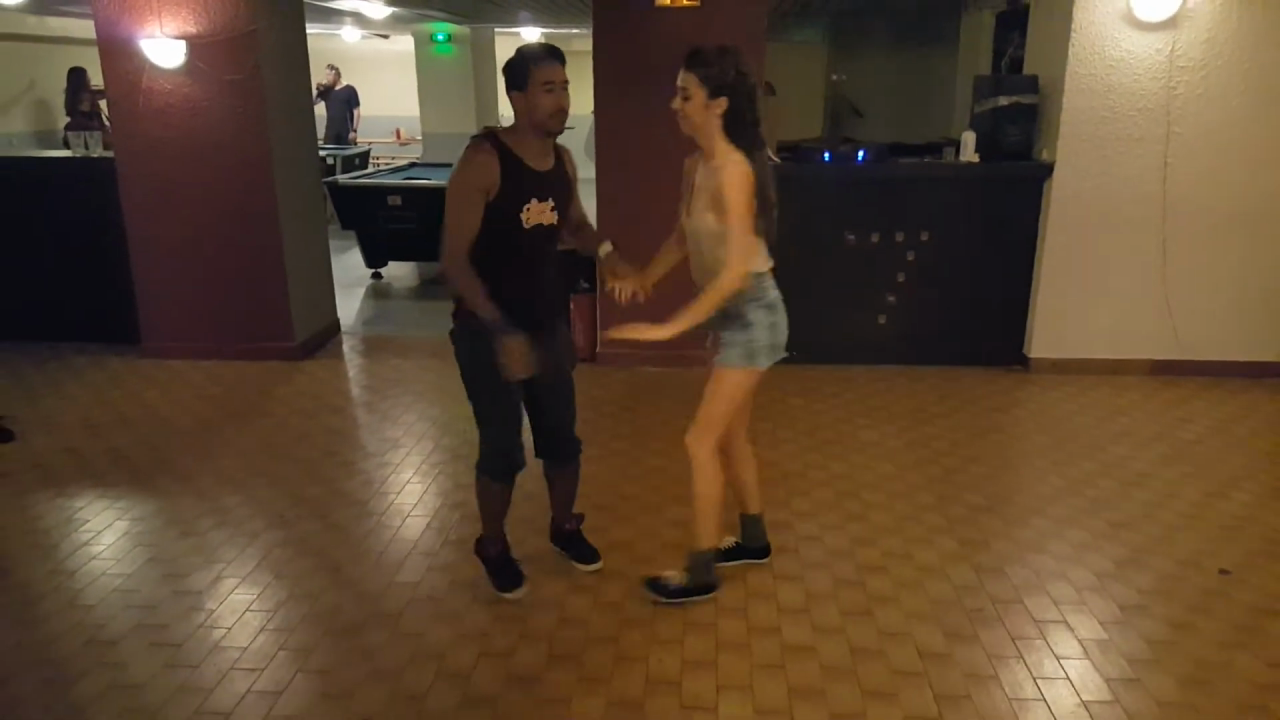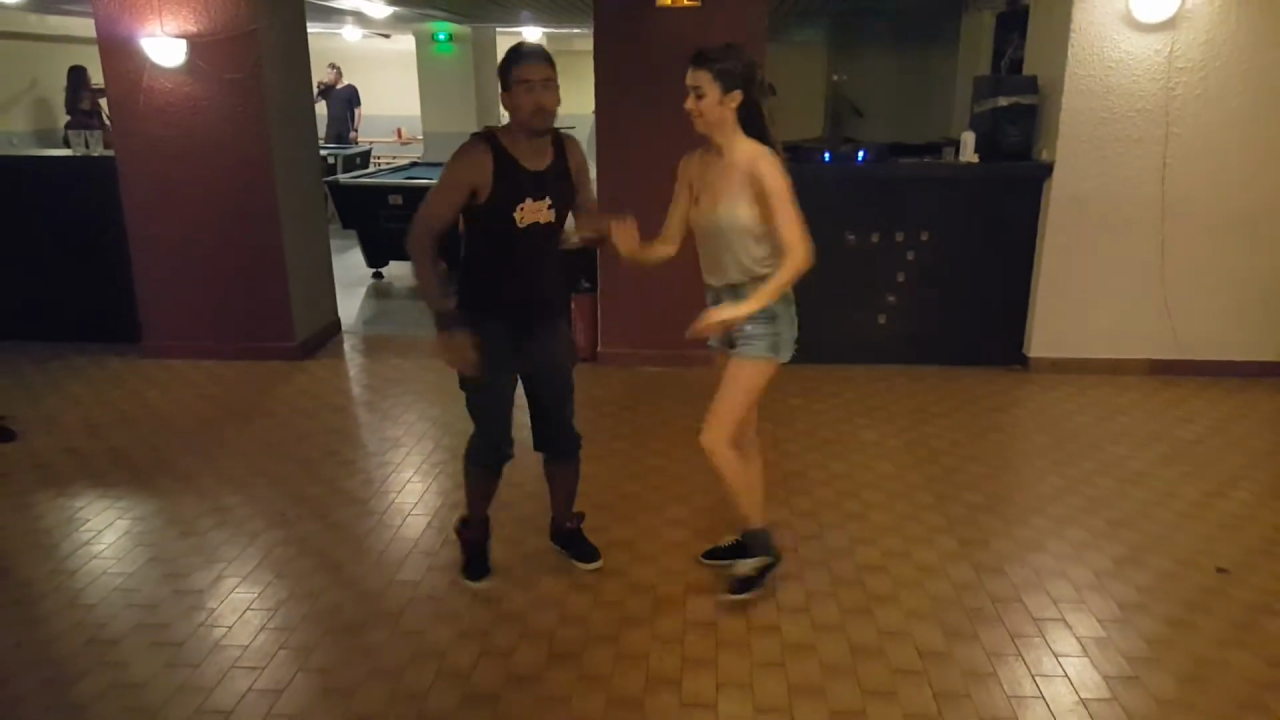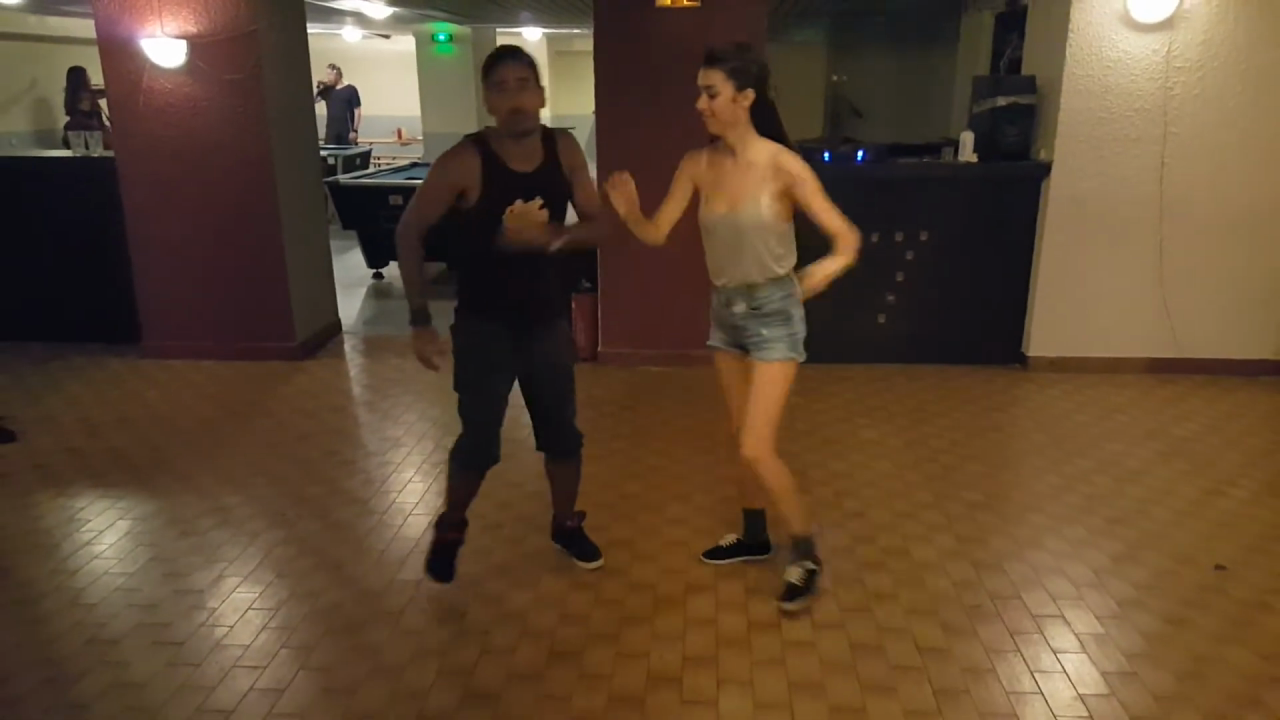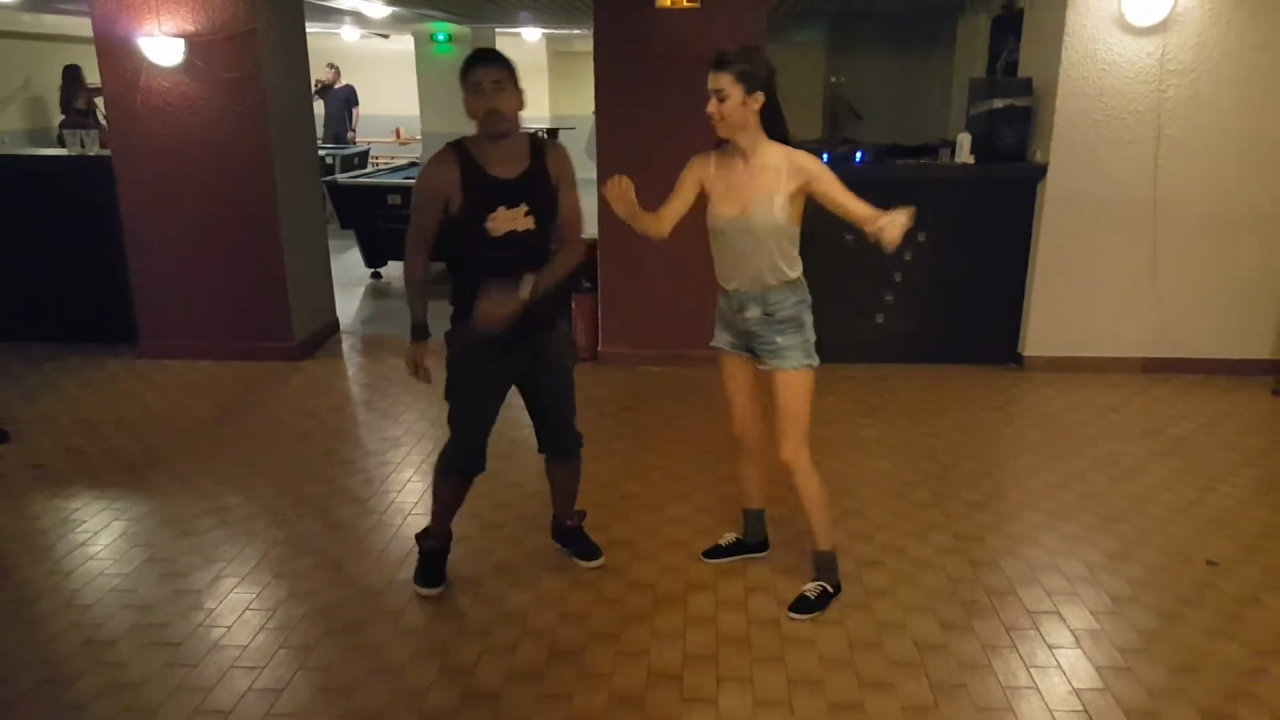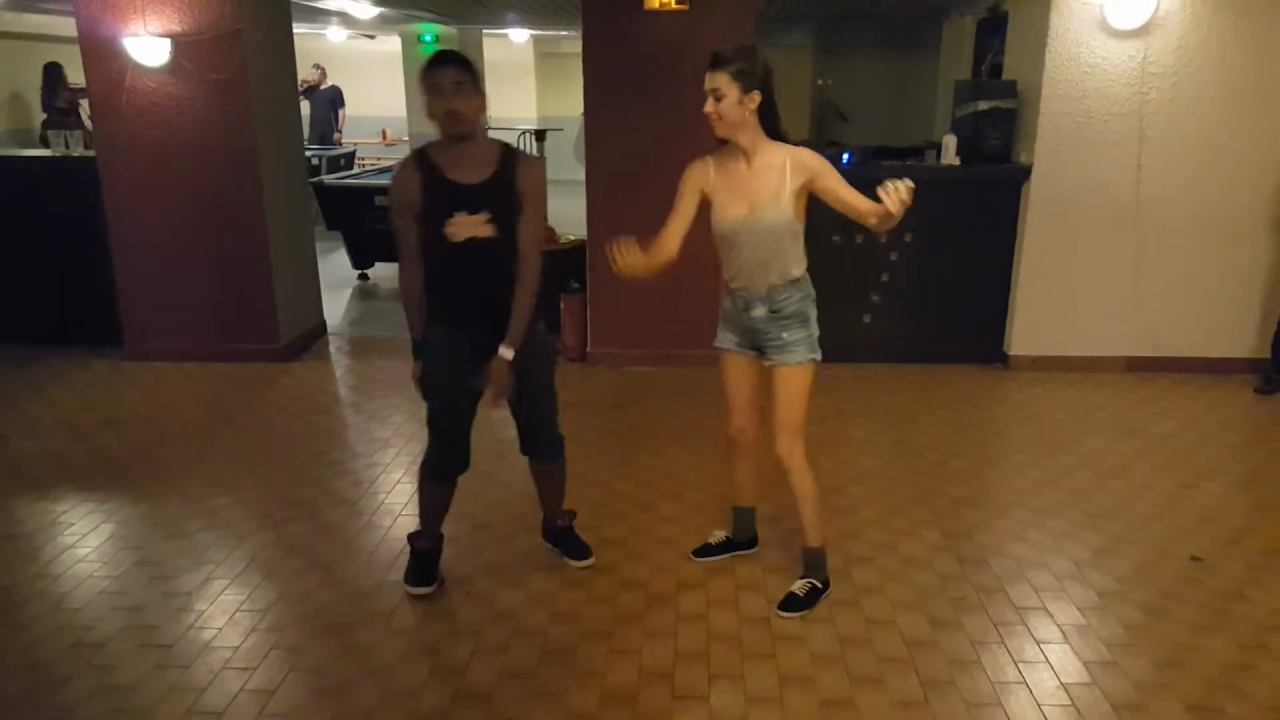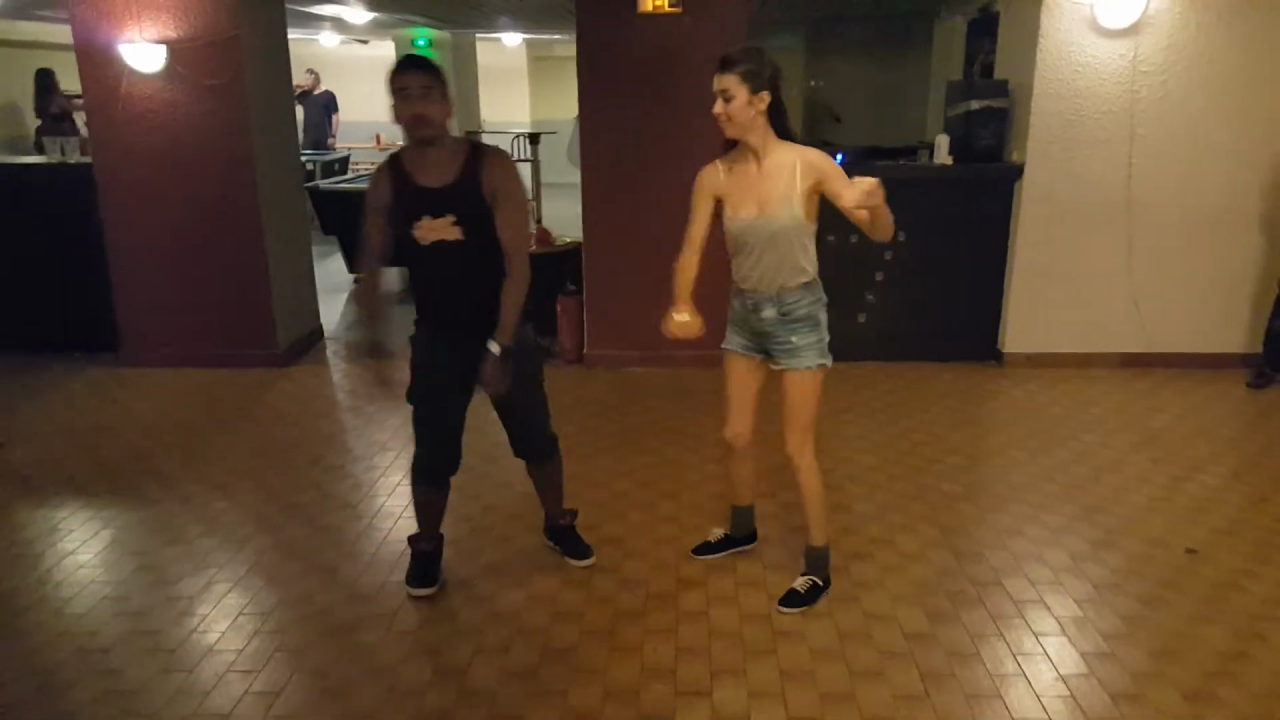
dt=0.1s
person 1, frame 1
left shoulder: (733, 171)
right shoulder: (697, 167)
left elbow: (737, 271)
right elbow: (683, 245)
left wrist: (668, 327)
right wrist: (643, 279)
left hip: (750, 317)
right hip: (725, 317)
left knee: (700, 442)
right knee: (730, 435)
left ankle: (697, 574)
right ankle: (754, 538)
person 1, frame 2
left shoulder: (760, 164)
right shoulder: (693, 165)
left elbow: (799, 254)
right elbow: (670, 242)
left wrist: (748, 305)
right wrist: (634, 250)
left hip: (763, 314)
right hip: (727, 309)
left knee: (715, 438)
right knee: (739, 432)
left ankle: (760, 548)
right ankle: (753, 538)
person 1, frame 3
left shoulder: (782, 164)
right shoulder: (698, 165)
left elbow: (846, 239)
right elbow: (656, 231)
left wrist: (829, 266)
right wrist: (627, 211)
left hip: (773, 310)
right hip: (726, 311)
left knee: (756, 448)
right knee: (741, 437)
left ankle: (805, 552)
right ankle: (754, 535)
person 1, frame 4
left shoulder: (798, 167)
right shoulder: (704, 167)
left elbow: (868, 219)
right elbow: (659, 228)
left wrist: (888, 224)
right wrist: (628, 211)
left hip: (784, 315)
right hip: (732, 313)
left knee: (792, 454)
right knee: (745, 437)
left ankle: (826, 570)
right ankle: (753, 533)
person 1, frame 5
left shoulder: (800, 163)
right shoulder: (702, 173)
left elbow: (875, 219)
right elbow: (669, 246)
left wrist: (889, 208)
right wrist: (639, 260)
left hip: (789, 312)
right hip: (735, 312)
left knee: (788, 450)
right knee: (742, 435)
left ankle: (816, 569)
right ankle: (742, 532)
person 1, frame 6
left shoulder: (810, 164)
right shoulder: (714, 177)
left elbow: (881, 232)
right elbow: (691, 253)
left wrist: (873, 205)
right wrist: (682, 305)
left hip: (799, 313)
right hip: (745, 313)
left knee: (798, 449)
right knee: (735, 435)
left ankle: (818, 565)
right ankle: (740, 527)
person 2, frame 1
left shoulder: (560, 156)
right shoulder: (483, 160)
right elbow: (454, 260)
left wrist: (604, 252)
right wrist: (501, 332)
left hip: (549, 323)
right hip: (494, 331)
left knee: (560, 438)
right knee: (502, 446)
left ankle: (564, 526)
right ankle: (493, 548)
person 2, frame 2
left shoulder: (569, 151)
right shoulder: (477, 159)
left elbow: (586, 217)
right elbow: (421, 239)
left wrist: (595, 226)
right wrist: (447, 323)
left hip: (550, 320)
right hip: (488, 324)
left knee: (560, 432)
right knee: (492, 438)
left ankle: (564, 525)
right ankle: (475, 531)
person 2, frame 3
left shoulder: (564, 149)
right shoulder: (462, 162)
left elbow: (594, 221)
right elbow: (408, 235)
left wrist: (552, 235)
right wrist: (420, 318)
left hip: (547, 321)
right hip: (484, 326)
left knee: (562, 434)
right knee: (479, 440)
left ankle: (566, 524)
right ankle: (450, 529)
person 2, frame 4
left shoulder: (551, 157)
right shoulder: (446, 169)
left elbow: (574, 244)
right elbow: (418, 249)
left wrist: (524, 290)
right wrist: (419, 332)
left hip: (544, 327)
right hip: (477, 334)
left knee: (562, 435)
right knee: (465, 448)
left ankle: (566, 523)
right ankle: (435, 540)
person 2, frame 5
left shoulder: (519, 169)
right shoulder: (412, 175)
left elbow: (531, 268)
right elbow: (412, 266)
left wrist: (508, 353)
right wrist: (418, 344)
left hip: (517, 332)
right hip: (450, 337)
left knee: (543, 437)
right knee: (445, 451)
left ankle: (557, 525)
right ankle: (426, 544)
person 2, frame 6
left shoulder: (493, 168)
right shoulder: (387, 181)
left elbow: (517, 263)
right elbow: (372, 268)
left wrist: (499, 348)
right wrist: (374, 347)
left hip: (501, 332)
right hip: (437, 340)
left knee: (536, 439)
right knee: (433, 454)
left ankle: (558, 523)
right ankle: (426, 546)
